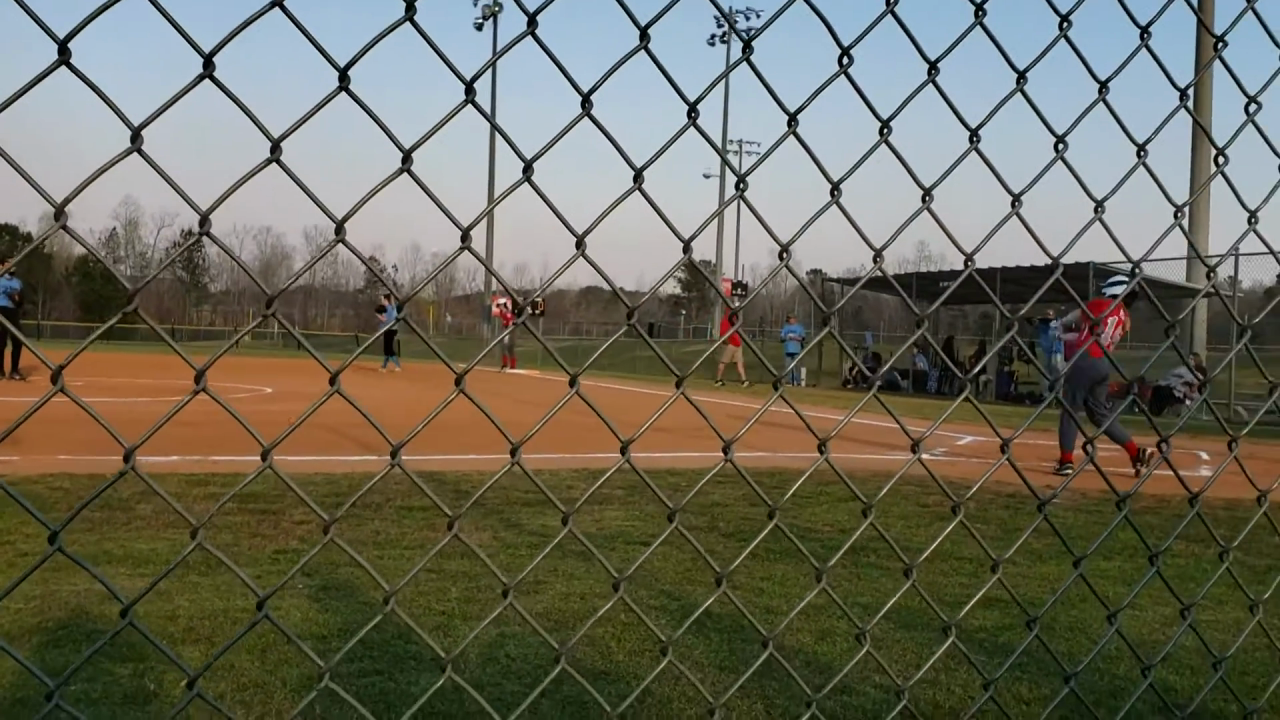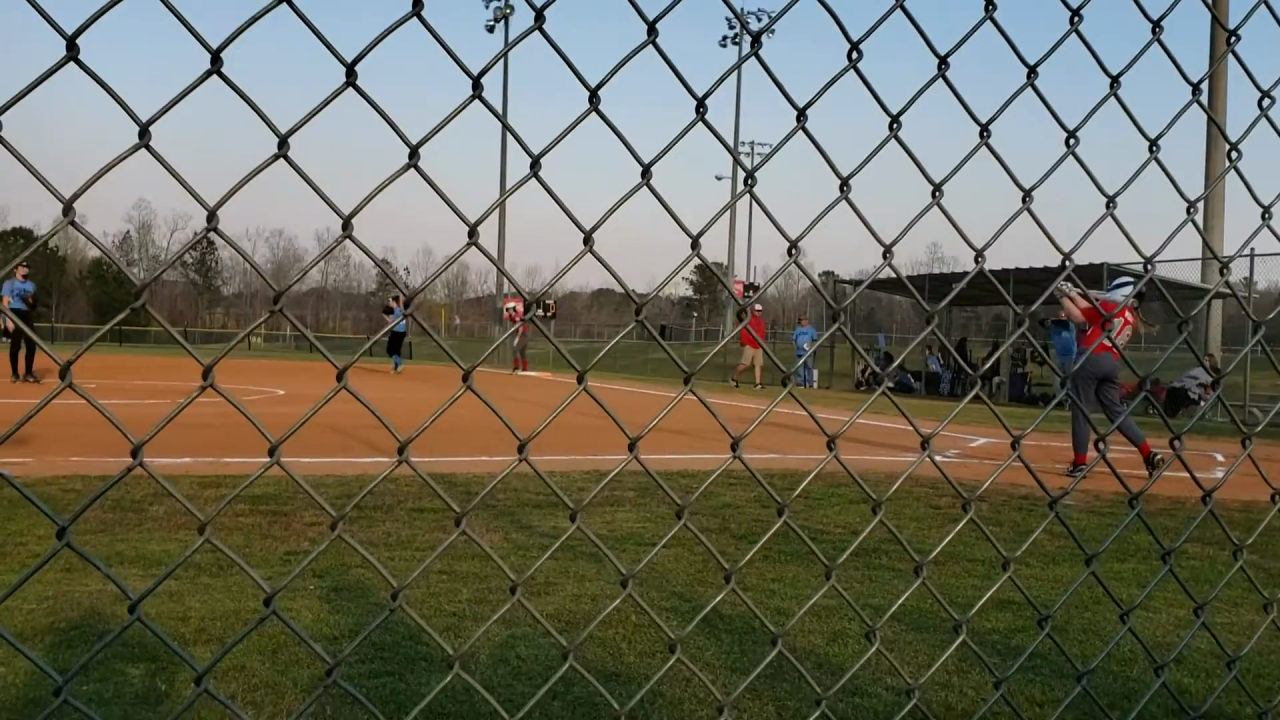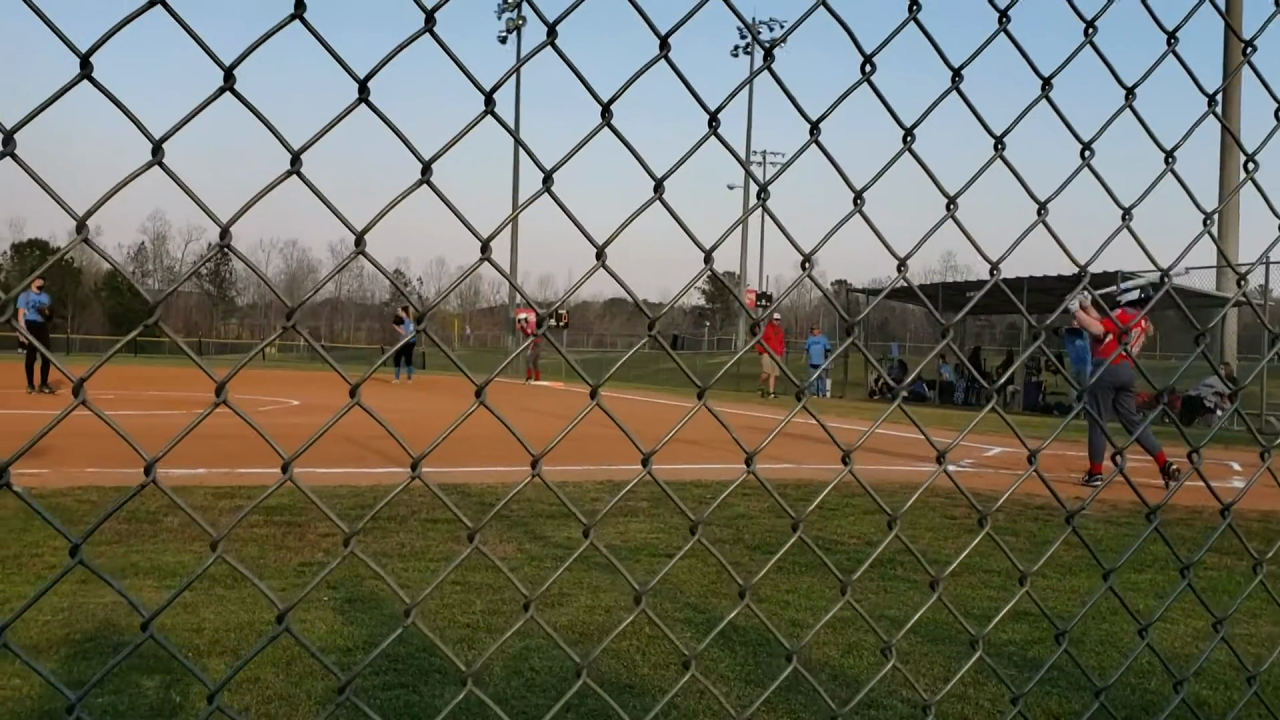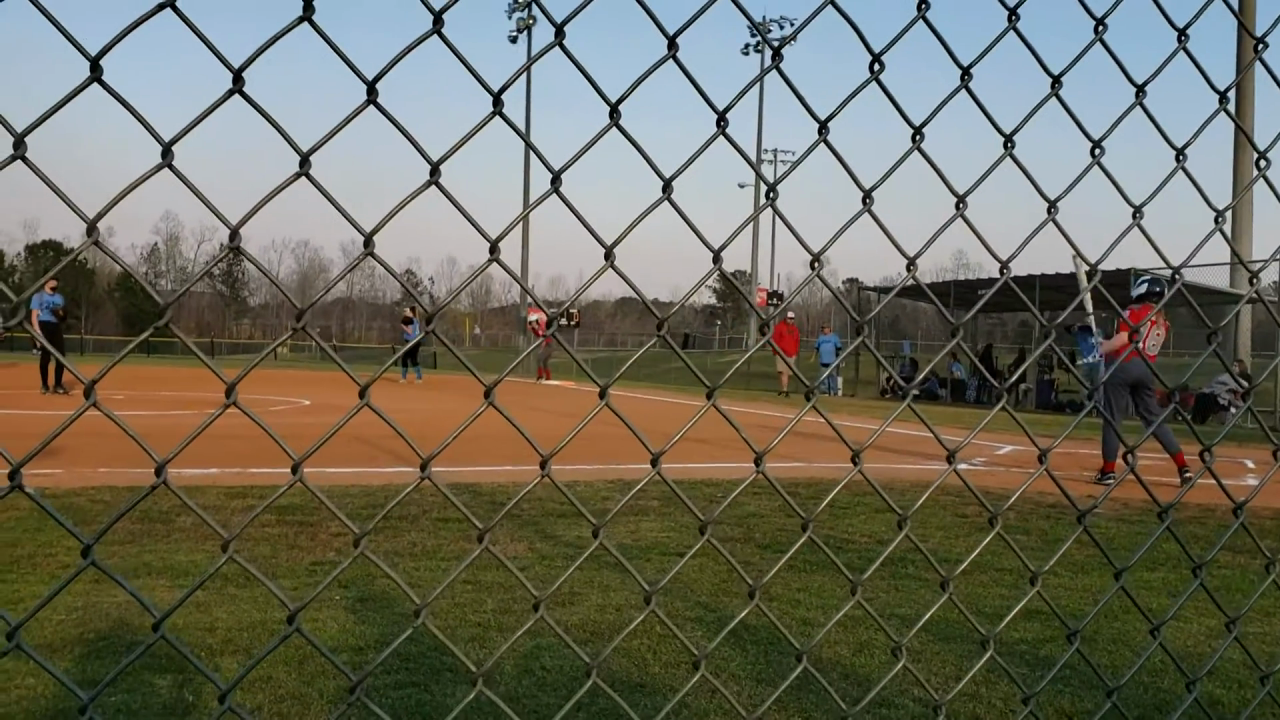
dt=0.2s
person 1, frame 1
left shoulder: (1103, 304)
right shoulder: (1125, 318)
left elbow: (1077, 316)
left wrist: (1064, 323)
right wrist: (1071, 336)
left hip: (1084, 362)
right hip: (1102, 365)
left knee: (1070, 412)
right knee: (1101, 415)
left ankle: (1066, 462)
right ankle: (1137, 452)
person 1, frame 2
left shoulder: (1109, 305)
right shoulder: (1131, 316)
left elbow: (1078, 318)
right elbow: (1091, 311)
left wrist: (1063, 296)
right wrist: (1072, 293)
left hip: (1090, 360)
right hip: (1111, 364)
left knee: (1080, 412)
right knee: (1117, 413)
left ankle: (1079, 463)
right ankle: (1149, 454)
person 1, frame 3
left shoulder: (1124, 314)
right shoulder: (1146, 322)
left elbow: (1096, 329)
right elbow: (1106, 325)
left wrist: (1076, 309)
right wrist: (1087, 305)
left hip: (1108, 370)
right hip: (1128, 373)
left knee: (1097, 421)
right knee: (1134, 422)
left ankle: (1096, 473)
right ankle: (1166, 465)
person 1, frame 4
left shoulder: (1134, 311)
right shoulder: (1164, 321)
left elbow: (1122, 340)
left wrist: (1100, 350)
right wrist: (1107, 346)
left hip: (1122, 368)
right hip: (1147, 372)
left knee: (1112, 420)
right knee: (1154, 421)
left ankle: (1108, 471)
right ankle: (1184, 468)
